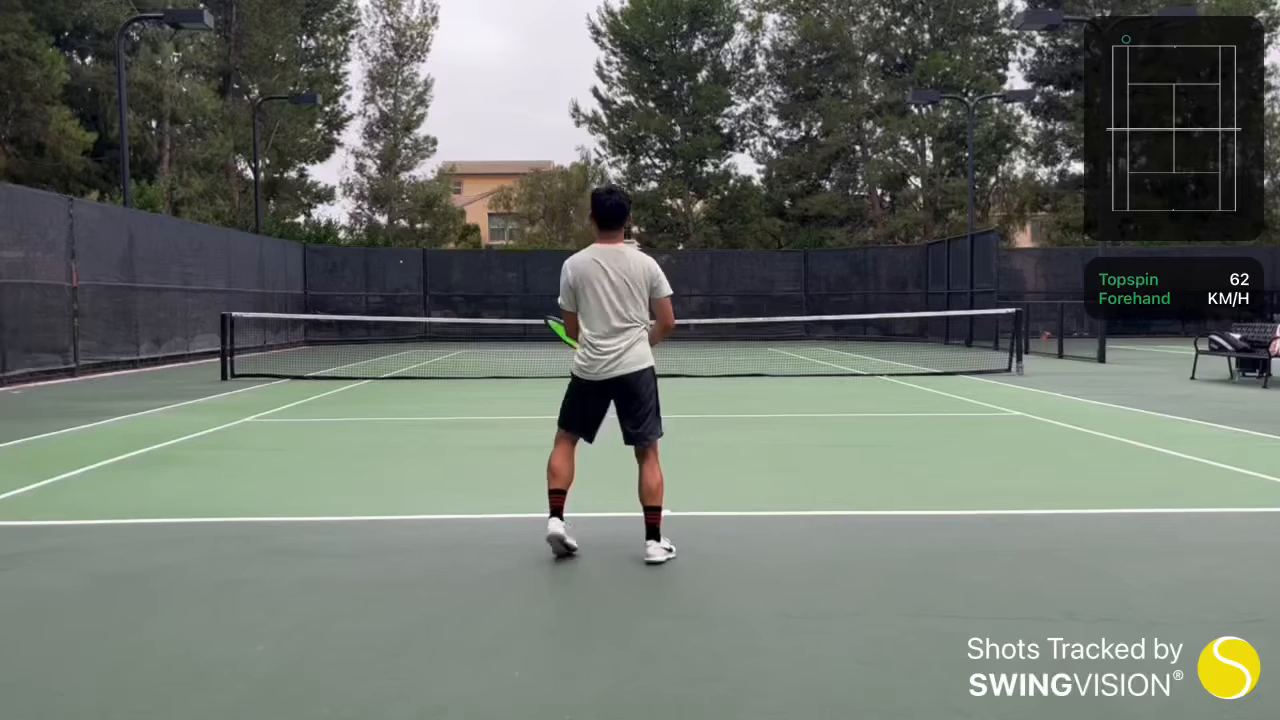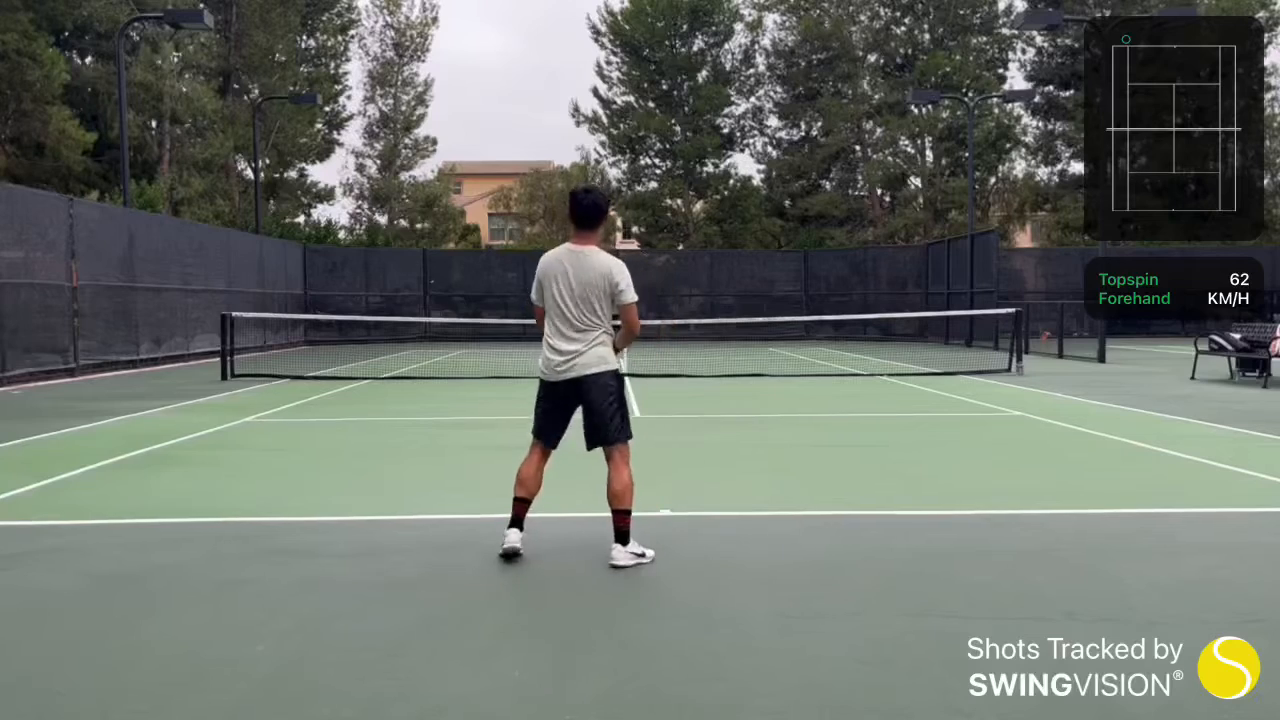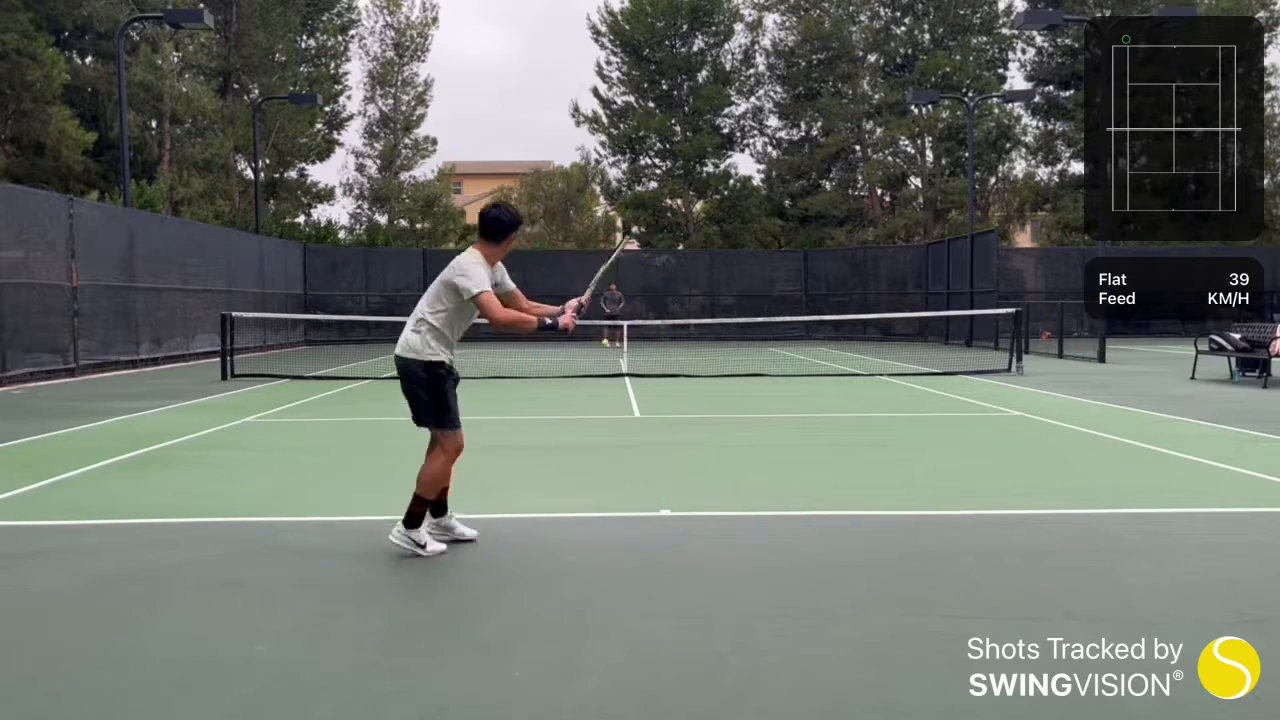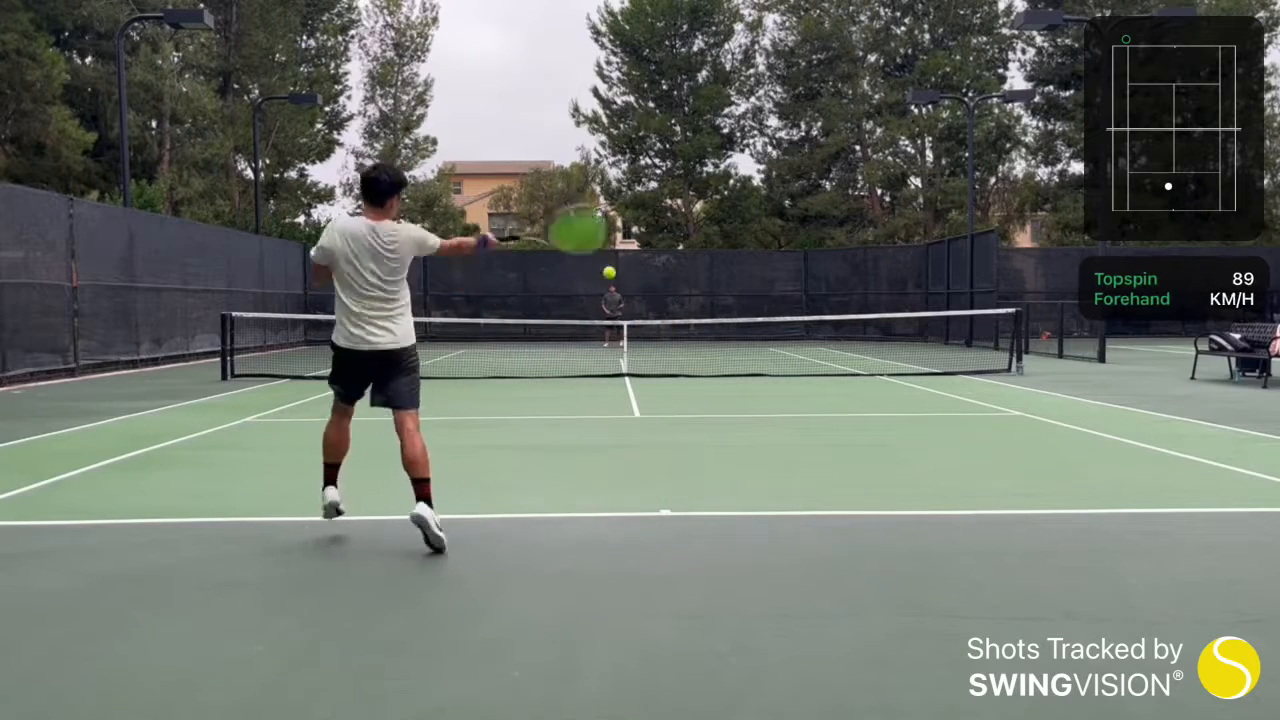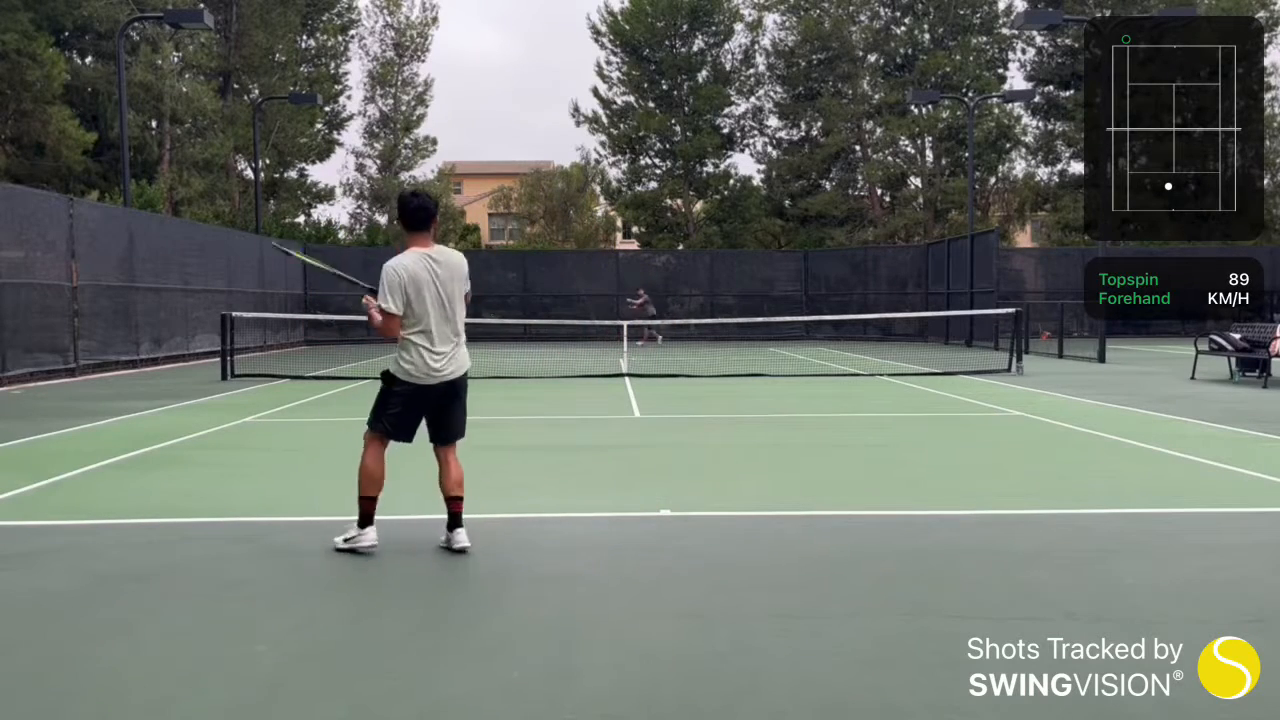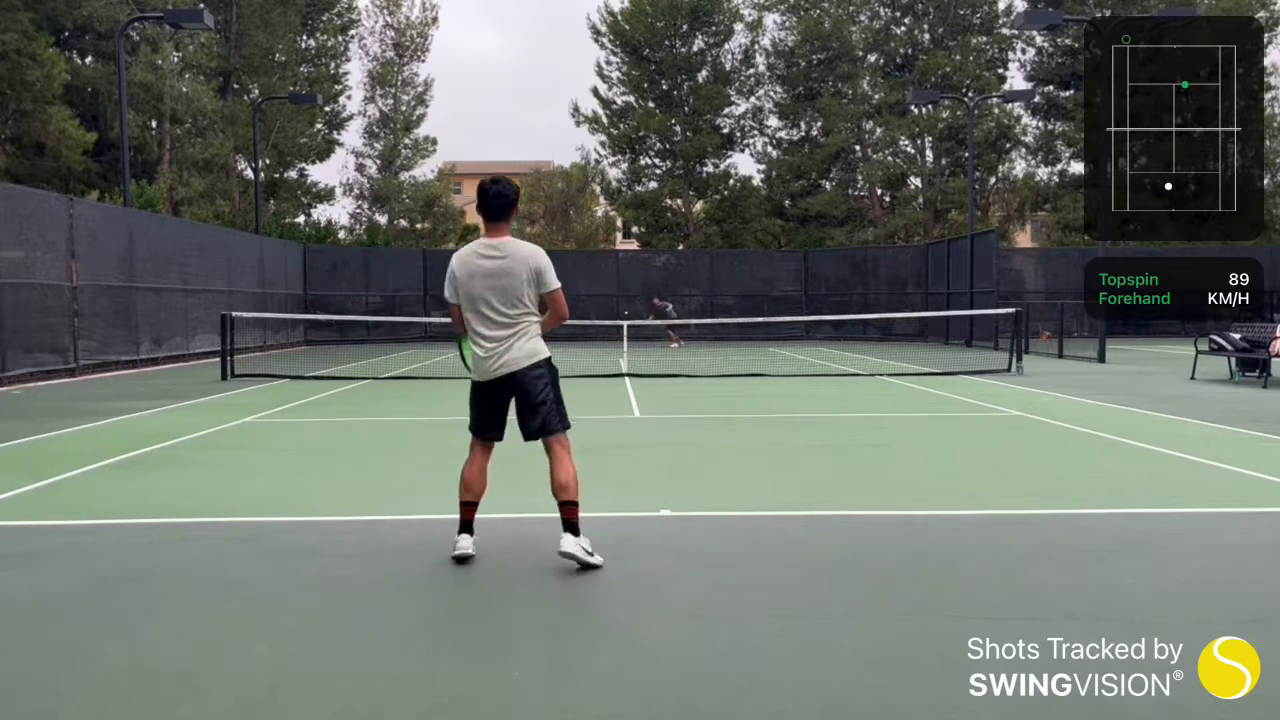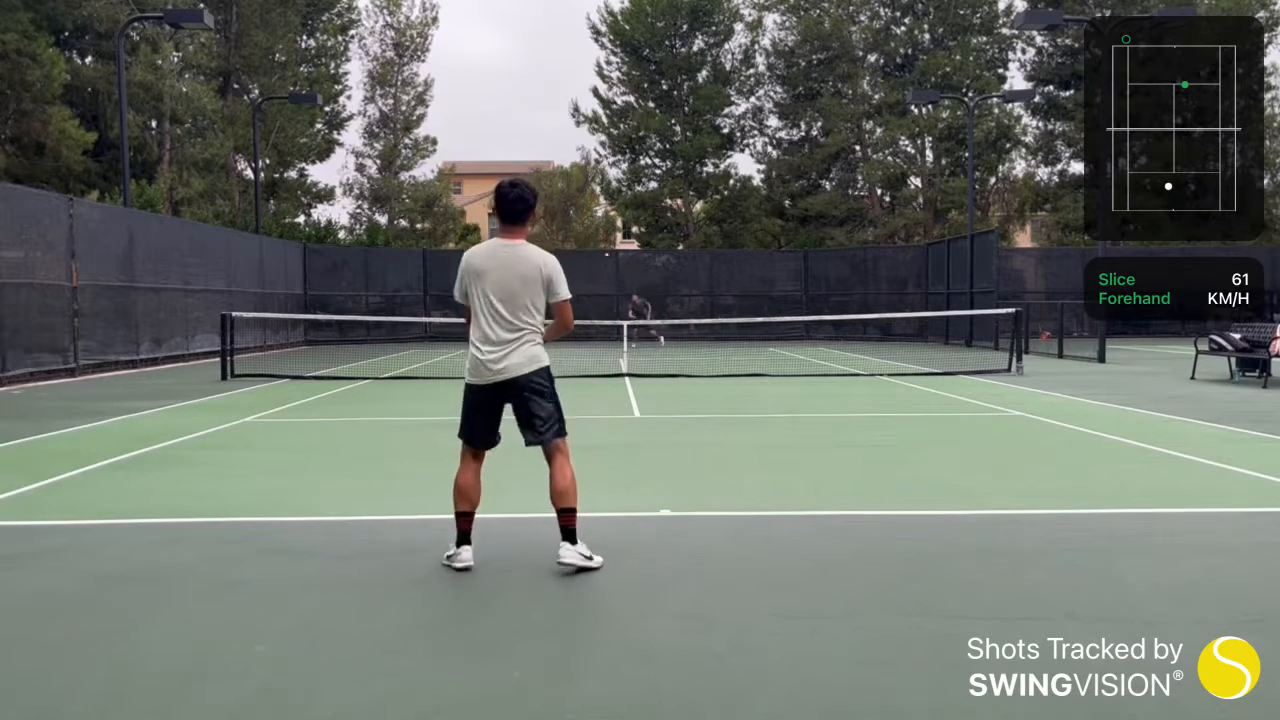
dt=0.7s
person 1, frame 1
left shoulder: (574, 265)
right shoulder: (646, 263)
left elbow: (571, 327)
right elbow: (666, 322)
left hip: (590, 370)
right hip: (637, 368)
left knee: (564, 441)
right knee: (648, 454)
left ankle: (557, 520)
right ankle: (654, 541)
person 1, frame 2
left shoulder: (546, 263)
right shoulder: (613, 267)
right elbow: (632, 329)
right wrist: (614, 346)
left hip: (553, 372)
right hip: (598, 371)
left knee: (539, 451)
right knee: (618, 455)
left ankle: (514, 530)
right ankle: (622, 544)
person 1, frame 3
left shoulder: (493, 269)
right shoulder: (470, 267)
left elbow: (524, 306)
right elbow: (498, 317)
left wrist: (562, 311)
right wrist: (552, 324)
left hip: (424, 357)
right hip: (422, 356)
left knee: (443, 439)
right knee: (449, 443)
left ankle: (439, 518)
right ankle: (410, 527)
person 1, frame 4
left shoulder: (338, 229)
right shoulder: (408, 234)
left elbow: (320, 274)
right elbow: (449, 247)
right wrist: (482, 240)
left hip: (350, 344)
right hip: (397, 345)
left knee: (340, 415)
right knee: (408, 426)
left ankle: (331, 490)
right ankle: (423, 505)
person 1, frame 5
left shoulder: (395, 268)
right shoulder: (458, 261)
left elbow: (391, 331)
left wrist: (373, 314)
left hip: (412, 375)
right hip: (454, 372)
left knee: (374, 444)
right knee: (447, 452)
left ankle: (365, 528)
right ankle: (457, 529)
person 1, frame 6
left shoulder: (460, 261)
right shoulder: (533, 255)
left elbow: (459, 323)
right elbow: (560, 313)
left hip: (486, 368)
right hip: (531, 362)
left knee: (479, 450)
right knee: (559, 447)
left ankle: (464, 536)
right ankle: (571, 536)
person 1, frame 7
left shoulder: (471, 258)
right shoulder: (545, 262)
left elbow: (470, 318)
right elbow: (565, 324)
left hip: (482, 372)
right hip: (530, 369)
left knee: (471, 456)
right knee: (557, 454)
left ankle: (463, 546)
right ankle: (570, 544)
